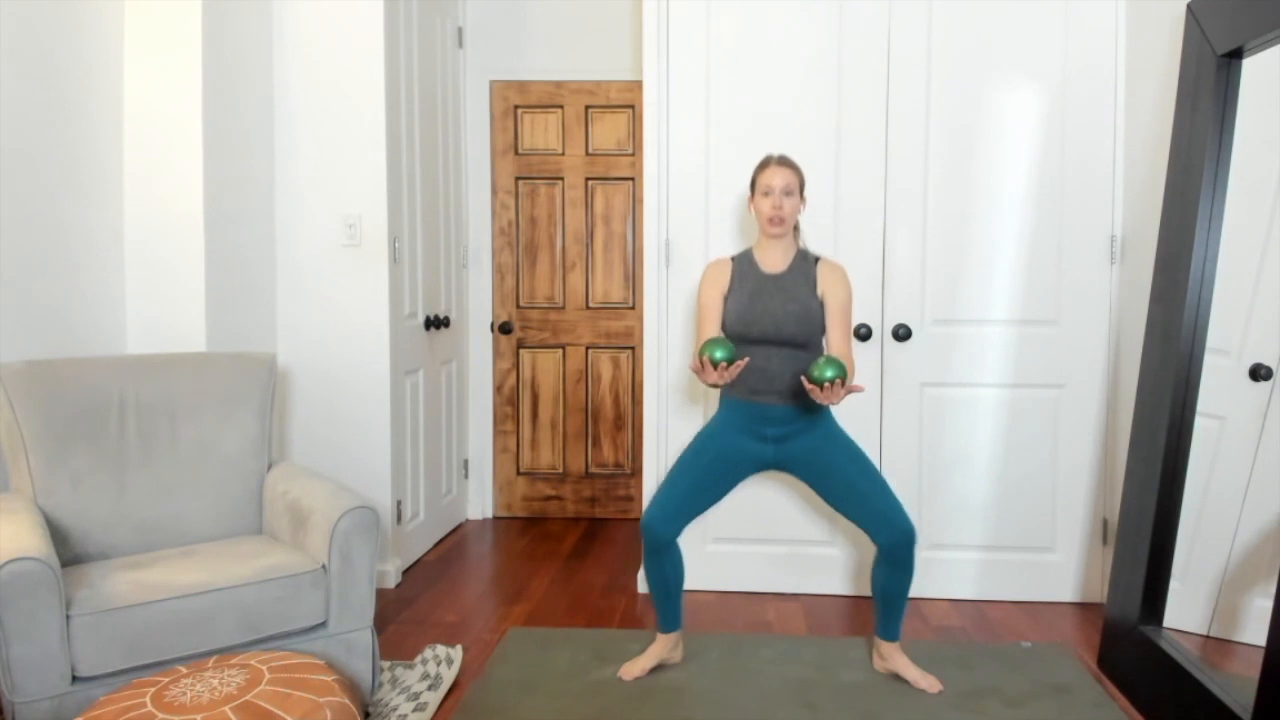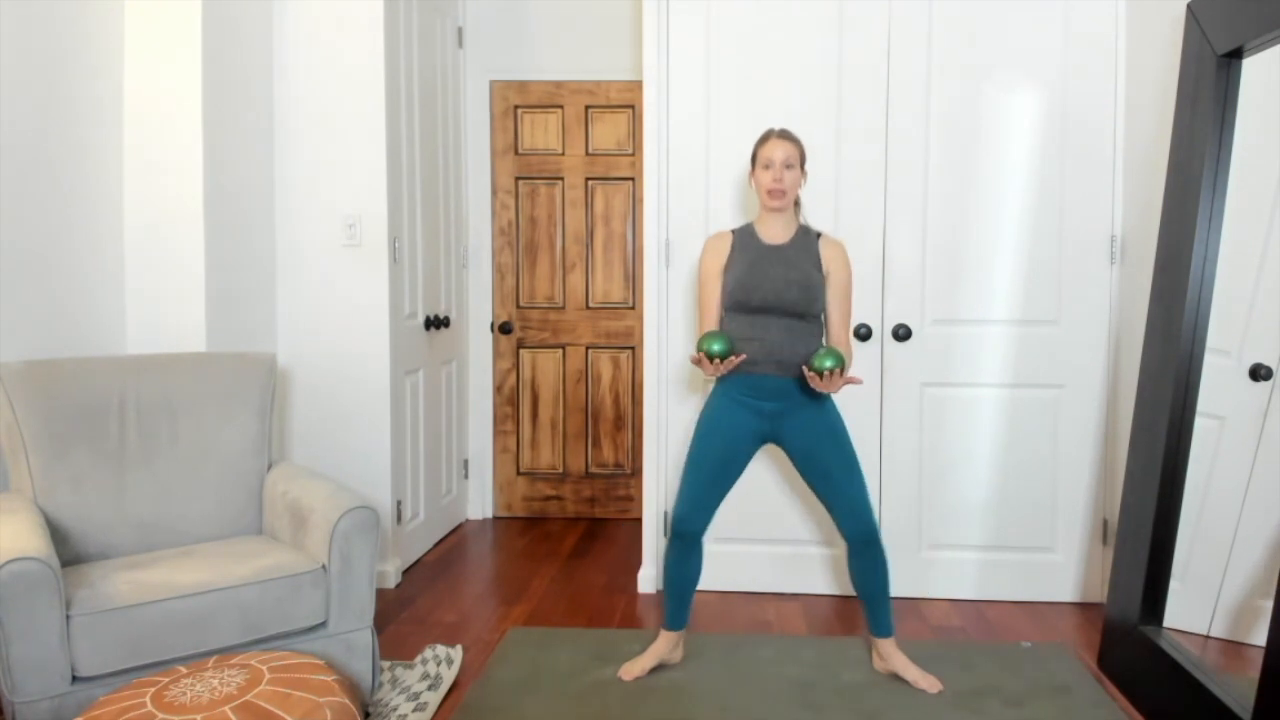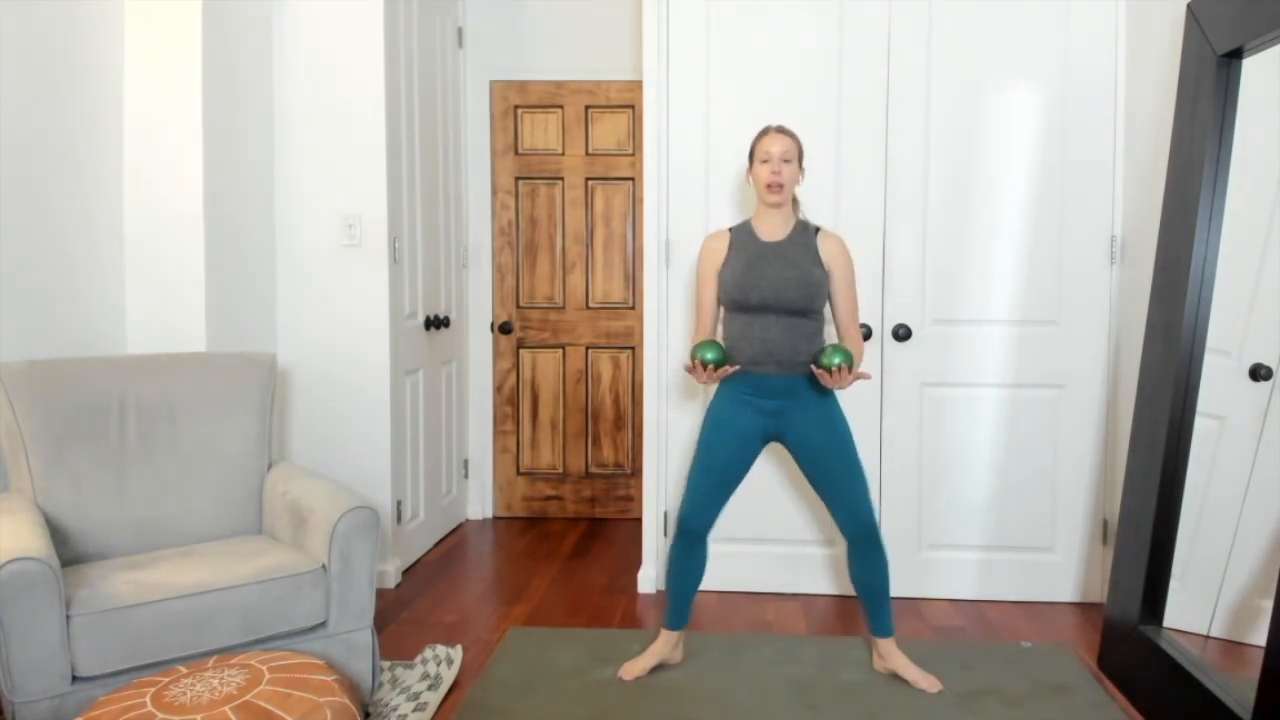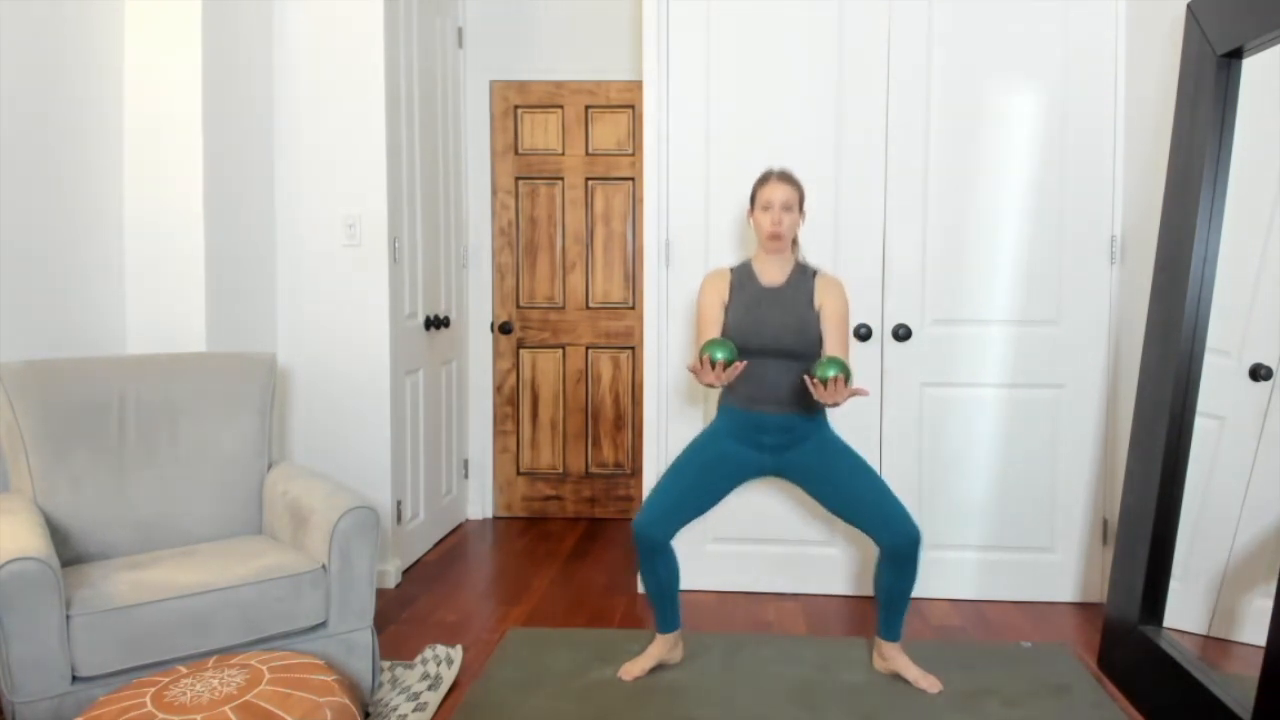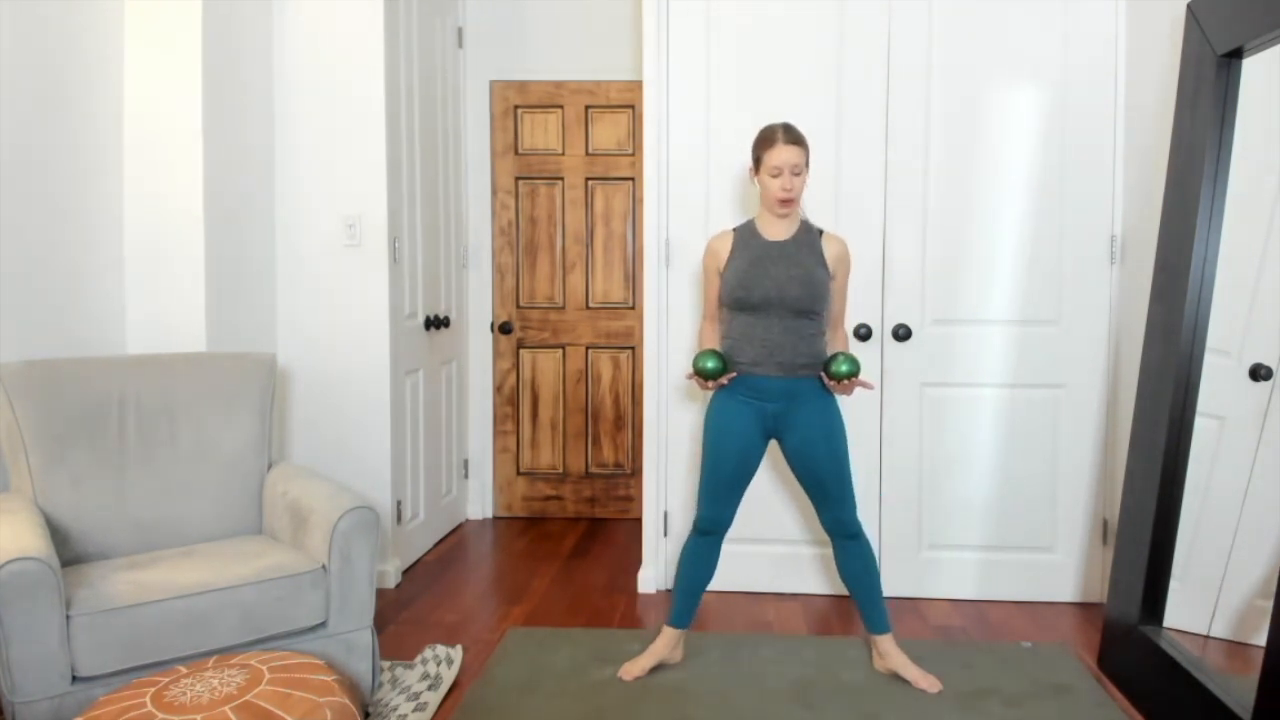
dt=1s
person 1, frame 1
left shoulder: (828, 275)
right shoulder: (721, 273)
left elbow: (841, 359)
right elbow: (706, 354)
left wrist: (835, 387)
right wrist: (713, 374)
left hip: (809, 427)
right hip: (738, 424)
left knee: (897, 533)
right knee: (657, 525)
left ankle: (888, 648)
right ankle: (667, 640)
person 1, frame 2
left shoulder: (828, 251)
right shoulder: (721, 246)
left elbow: (839, 338)
right elbow: (708, 333)
left wrist: (835, 374)
right wrist: (711, 361)
left hip: (805, 400)
right hip: (736, 398)
left knee: (860, 525)
right knee: (686, 521)
left ankle: (886, 648)
right ankle: (669, 640)
person 1, frame 3
left shoulder: (827, 246)
right shoulder: (719, 245)
left elbow: (851, 332)
right elbow: (704, 332)
left wrist: (846, 369)
right wrist: (703, 365)
left hip: (809, 400)
right hip: (740, 398)
left knee: (860, 525)
right knee: (692, 520)
left ankle: (886, 648)
right ankle: (669, 640)
person 1, frame 4
left shoulder: (824, 287)
right shoulder: (719, 284)
left elbow: (837, 368)
right elbow: (708, 359)
left wrist: (835, 391)
right wrist: (711, 376)
left hip: (806, 433)
right hip: (735, 431)
left knee: (901, 535)
right knee: (648, 528)
left ankle: (888, 649)
right ankle: (666, 641)
person 1, frame 5
left shoulder: (830, 249)
right shoulder: (724, 246)
left elbow: (834, 329)
left wrist: (843, 373)
left hip: (808, 400)
right hip: (738, 399)
left knee: (844, 525)
right knee: (709, 523)
left ankle: (885, 648)
right ankle: (670, 640)
